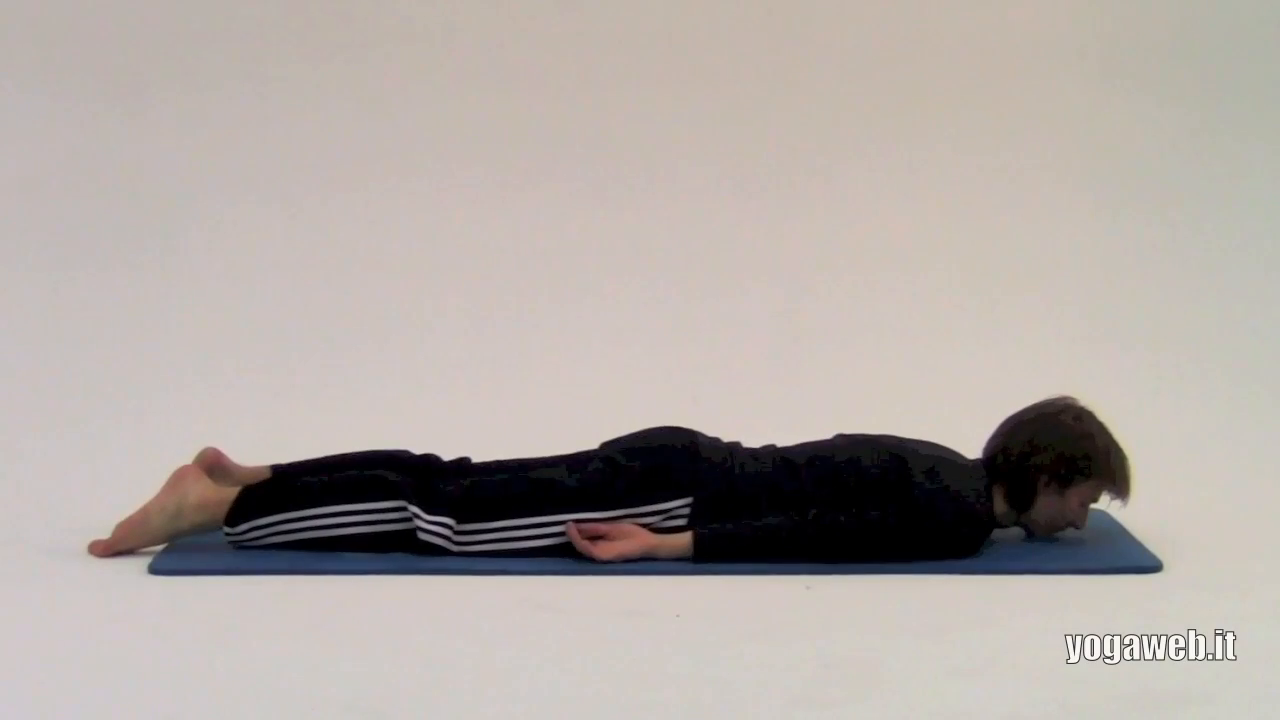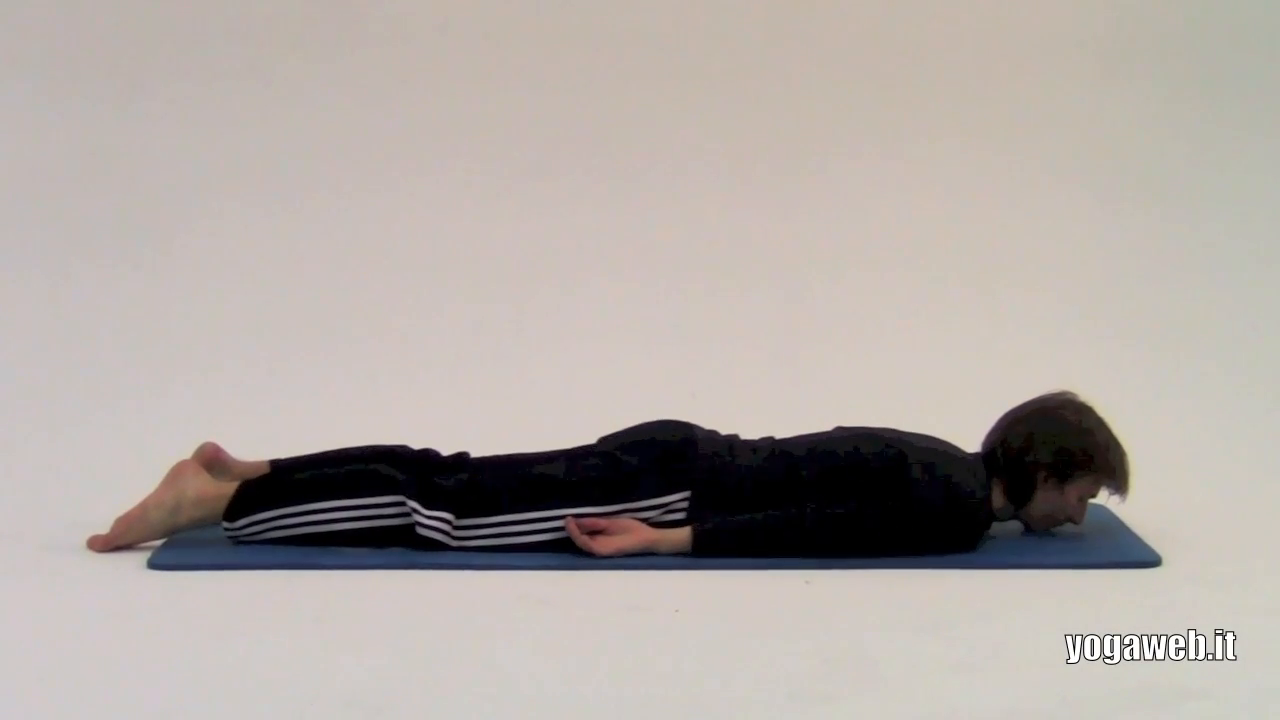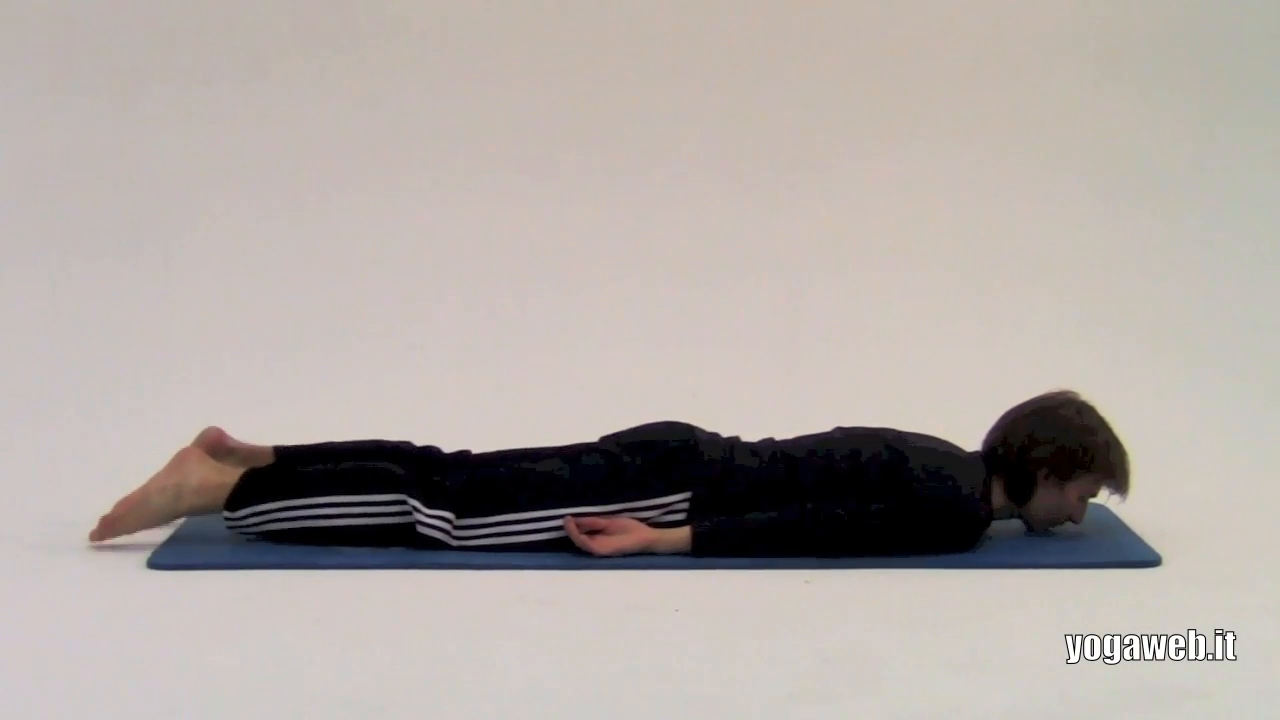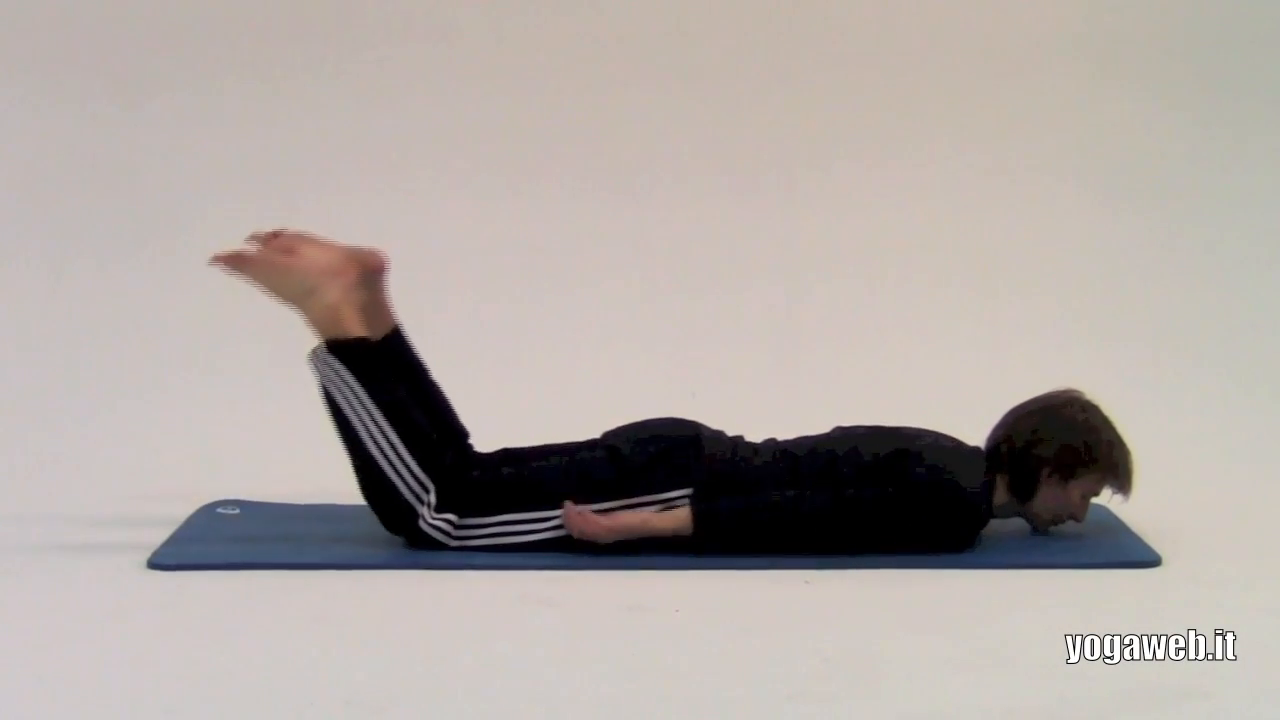
dt=1s
person 1, frame 1
left shoulder: (945, 468)
right shoulder: (961, 517)
right elbow: (811, 534)
right wrist: (669, 547)
left hip: (675, 468)
right hip: (676, 497)
left knee: (453, 484)
right knee: (448, 514)
left ankle: (248, 477)
right ankle: (222, 503)
person 1, frame 2
left shoulder: (945, 461)
right shoulder: (961, 512)
right elbow: (810, 529)
right wrist: (671, 541)
left hip: (674, 458)
right hip: (671, 486)
left knee: (451, 479)
right knee: (450, 511)
left ankle: (249, 472)
right ankle: (218, 498)
person 1, frame 3
left shoulder: (946, 464)
right shoulder: (959, 510)
right elbow: (812, 530)
right wrist: (670, 541)
left hip: (673, 461)
right hip: (667, 487)
left knee: (445, 477)
right knee: (440, 510)
left ankle: (245, 459)
right ankle: (213, 486)
person 1, frame 4
left shoulder: (947, 460)
right shoulder: (954, 508)
right elbow: (804, 515)
right wrist: (647, 524)
left hip: (673, 458)
right hip: (673, 486)
left knee: (455, 475)
right knee: (436, 507)
left ankle: (359, 302)
right ankle: (338, 310)
